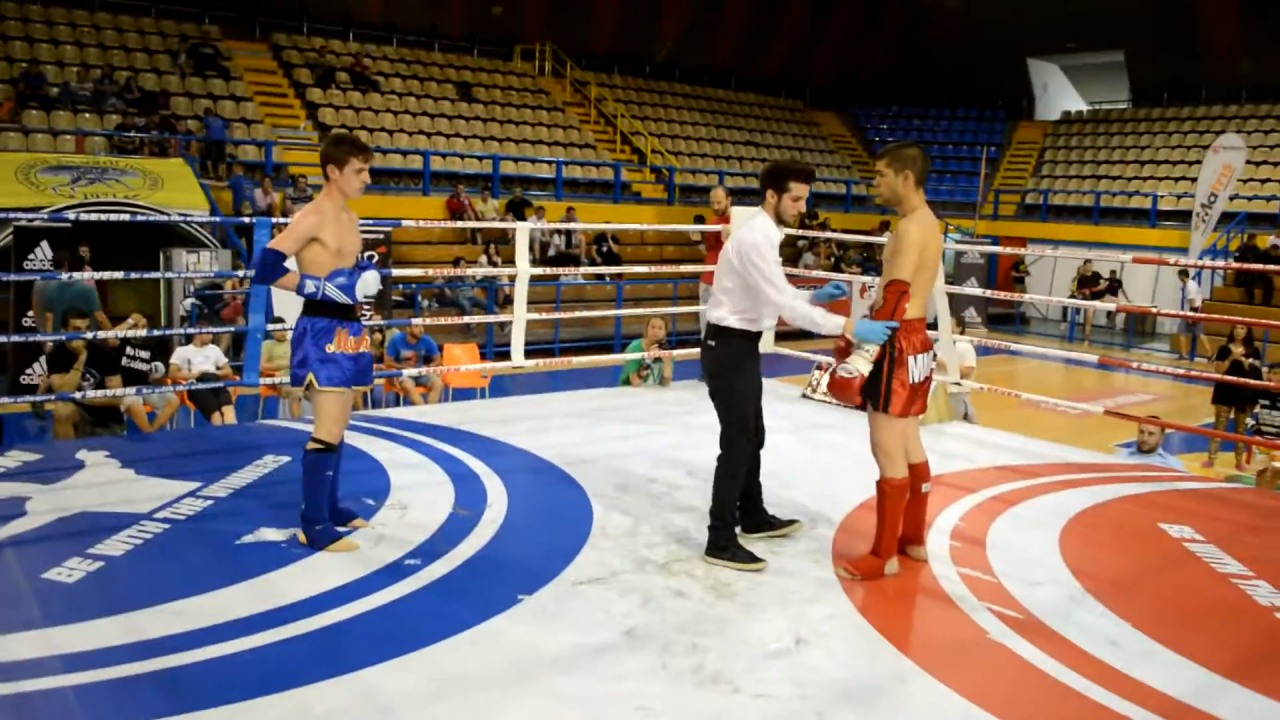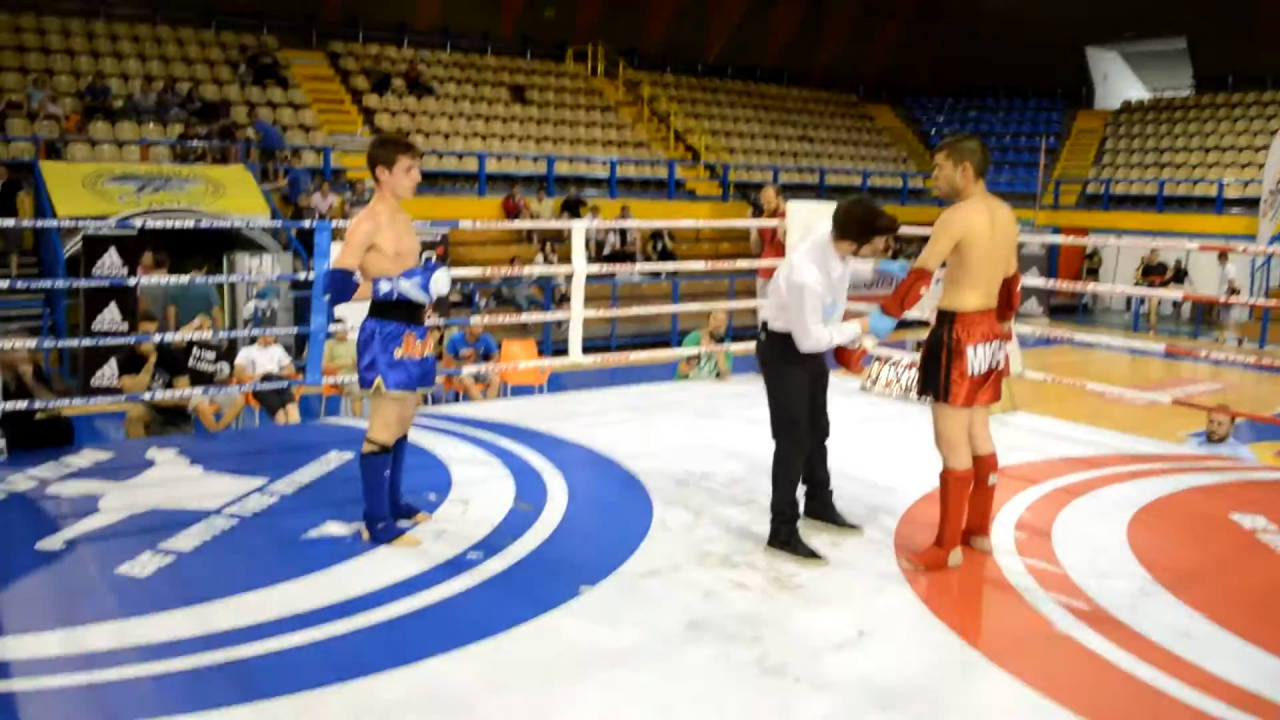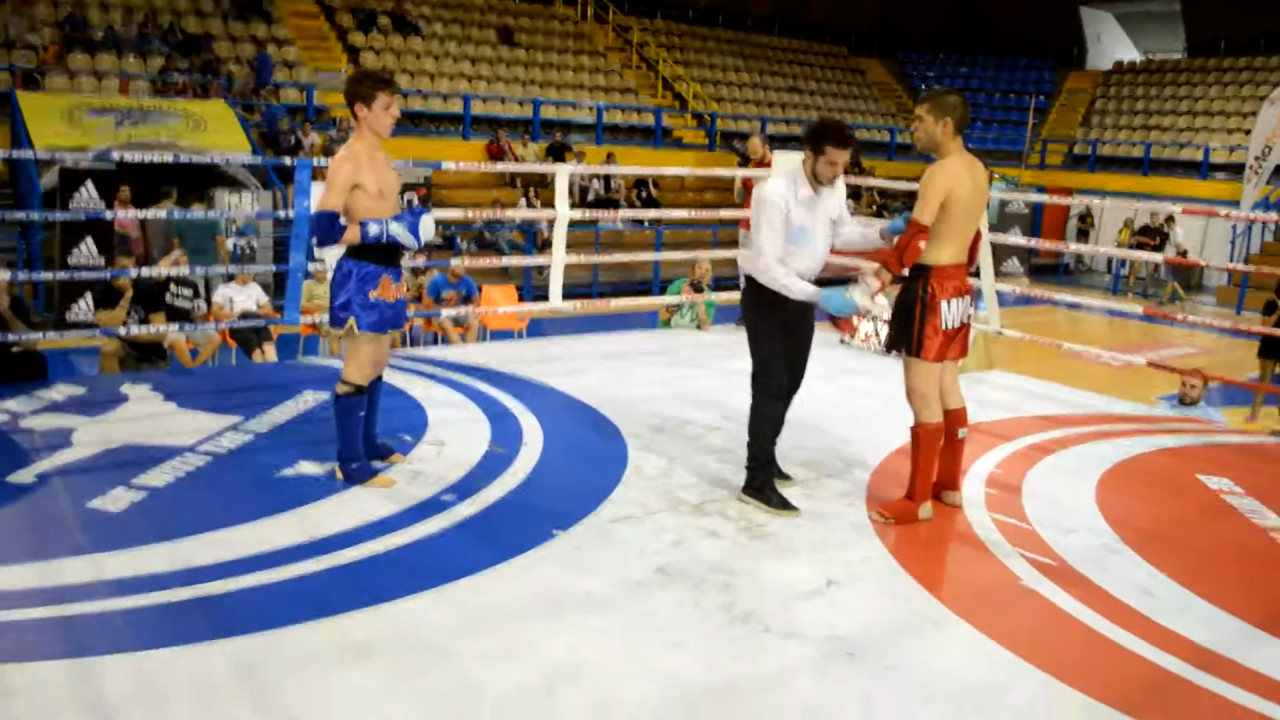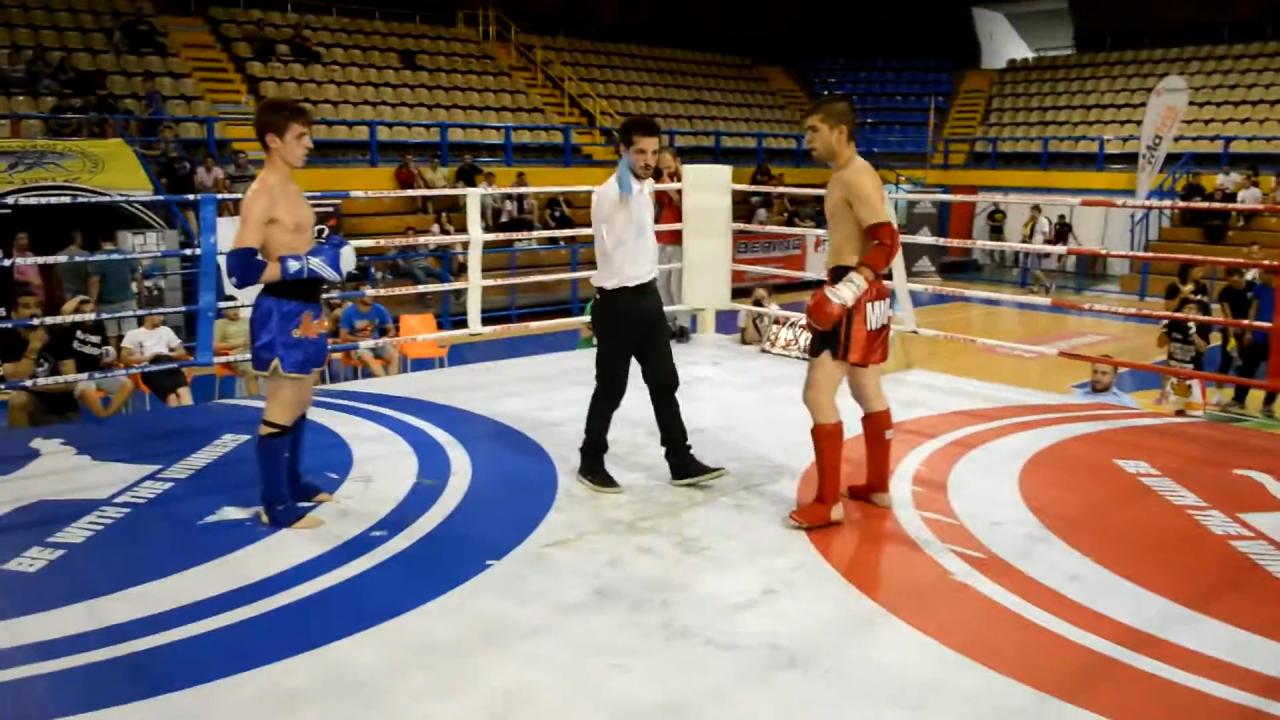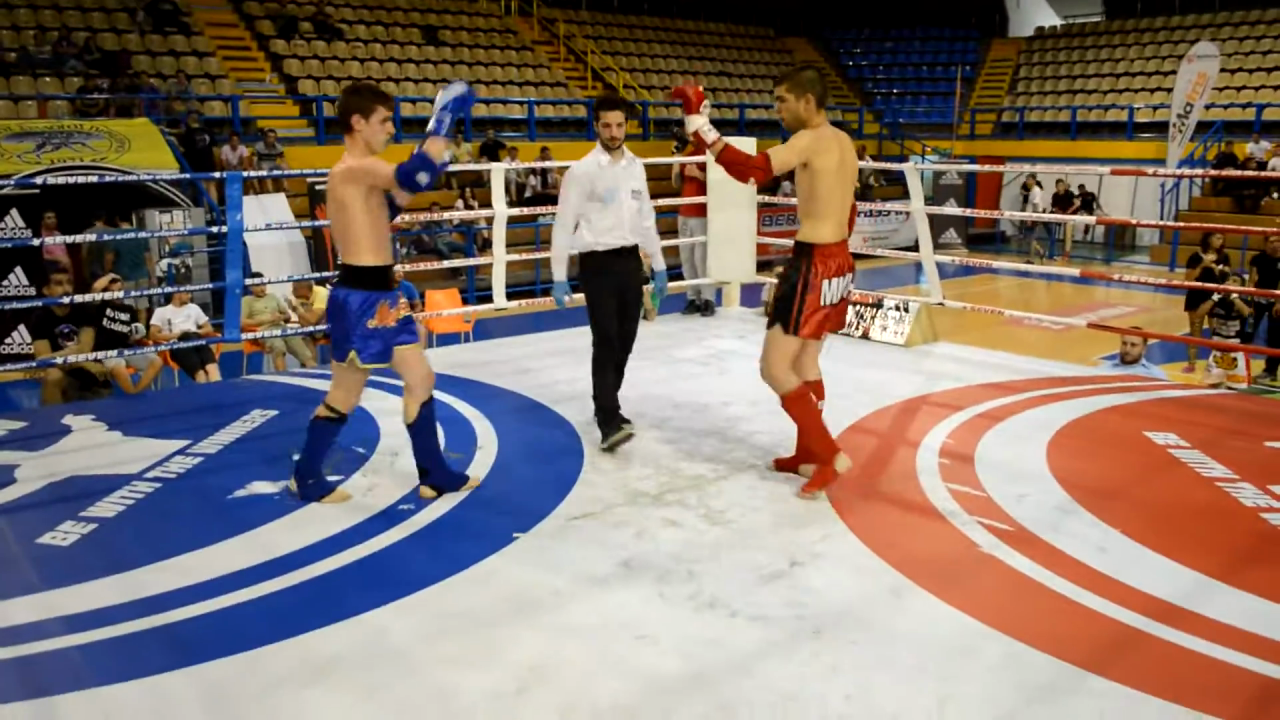
dt=0.7s
person 1, frame 1
left shoulder: (912, 227)
right shoulder: (927, 223)
left elbow: (894, 297)
left wrist: (861, 355)
left hip: (897, 345)
right hip: (916, 343)
left knee: (888, 451)
right knee: (909, 444)
left ankle: (884, 556)
right ankle: (914, 538)
person 1, frame 2
left shoulder: (957, 216)
right shoulder: (1006, 216)
left elbow: (920, 277)
left wrist: (879, 320)
left hip: (959, 333)
right hip: (988, 332)
left knee: (952, 442)
right knee: (978, 434)
left ankle: (947, 547)
right ankle: (979, 530)
person 1, frame 3
left shoulder: (940, 172)
right shoulder: (976, 170)
left elbow: (913, 240)
left wrist: (869, 286)
left hip: (932, 287)
right hip: (958, 286)
left knee: (924, 397)
right knee: (947, 389)
left ankle: (918, 501)
right ankle: (948, 484)
person 1, frame 4
left shoulder: (856, 176)
right shoulder: (844, 176)
left elbow: (887, 242)
left wrist: (845, 290)
right wrist: (838, 291)
left hip: (854, 296)
right hip: (862, 296)
left knee: (818, 395)
right knee: (868, 391)
left ankle: (827, 501)
right ankle: (877, 485)
person 1, frame 5
left shoulder: (811, 141)
right shoulder: (843, 142)
left elbow: (749, 170)
left wrist: (698, 122)
left hip: (814, 266)
right hip: (836, 261)
left knee: (775, 367)
right knee: (803, 364)
left ankle: (828, 455)
right ankle: (807, 455)
person 2, frame 1
left shoulder: (351, 219)
right shoulder: (311, 217)
right elbow: (264, 267)
left wrist: (366, 279)
right wrist: (319, 286)
left hip: (350, 329)
right hip: (321, 331)
left knee: (337, 426)
right knee: (328, 430)
left ankle: (329, 506)
right ankle: (314, 525)
person 2, frame 2
left shoulder: (404, 221)
right shoulder: (366, 224)
right elbow: (337, 288)
left wrist: (429, 281)
right wrist: (396, 288)
left hip: (412, 331)
right hip: (386, 333)
left knee: (401, 424)
right knee: (383, 429)
left ankle: (393, 502)
right ankle: (376, 522)
person 2, frame 3
left shoulder: (383, 157)
right shoulder: (348, 162)
right elbow: (323, 231)
left wrist: (408, 223)
right wrist: (384, 230)
left hip: (386, 273)
right hip: (362, 275)
left knee: (376, 365)
right knee: (358, 370)
left ankle: (368, 443)
right ankle: (351, 462)
person 2, frame 4
left shoulder: (291, 189)
right shoulder: (262, 195)
right elbow: (240, 270)
left wrist: (325, 254)
right wrist: (304, 265)
left hip: (306, 309)
right hip: (282, 311)
left knee: (299, 405)
right knee: (281, 410)
left ankle: (292, 483)
right ankle: (276, 505)
person 2, frame 5
left shoulder: (358, 172)
right shoulder: (356, 169)
left elbow: (384, 209)
right elbow: (419, 175)
right wrist: (443, 118)
left hip: (380, 293)
right hip: (362, 298)
left knee: (421, 380)
right knee: (344, 400)
left ankle: (435, 475)
right ankle: (307, 477)
person 3, frame 1
left shoulder: (767, 234)
right shoulder: (753, 240)
left elbow: (778, 295)
right elbow: (786, 306)
left wrist: (817, 292)
right wrist: (850, 327)
left hip: (743, 344)
right hip: (728, 347)
left knee: (751, 436)
right knee: (737, 442)
left ankle: (753, 515)
right ankle: (720, 540)
person 3, frame 2
left shoulder: (839, 247)
right shoulder: (805, 275)
right elbow: (810, 339)
left wrist: (878, 270)
right wrist: (862, 327)
left hip: (811, 340)
right hip: (785, 347)
left knee: (817, 430)
right knee: (794, 438)
left ankle: (819, 503)
right ankle: (783, 533)
person 3, frame 3
left shoulder: (833, 190)
right shoulder: (775, 193)
left elbow: (842, 234)
right elbow: (764, 265)
left wrist: (884, 235)
right wrist: (820, 296)
left hip: (801, 295)
right hip: (766, 295)
left knee: (789, 382)
right knee: (770, 385)
left ankle: (764, 456)
right ankle: (758, 480)
person 3, frame 4
left shoulder: (644, 191)
right shoulder: (609, 193)
right elbow: (615, 240)
right wrist: (625, 195)
left hip: (646, 297)
right hip: (616, 302)
left knee: (665, 382)
right knee: (611, 387)
left ankle: (681, 461)
right ankle: (591, 462)
person 3, frame 5
left shoulder: (636, 167)
right shoulder: (583, 171)
left elbow: (645, 218)
right elbow: (565, 224)
left wrist: (658, 264)
right wrist: (559, 276)
left hip: (630, 261)
right hip: (598, 263)
left knee: (624, 340)
right knee: (606, 342)
left ankle: (608, 405)
right ankle: (606, 424)
